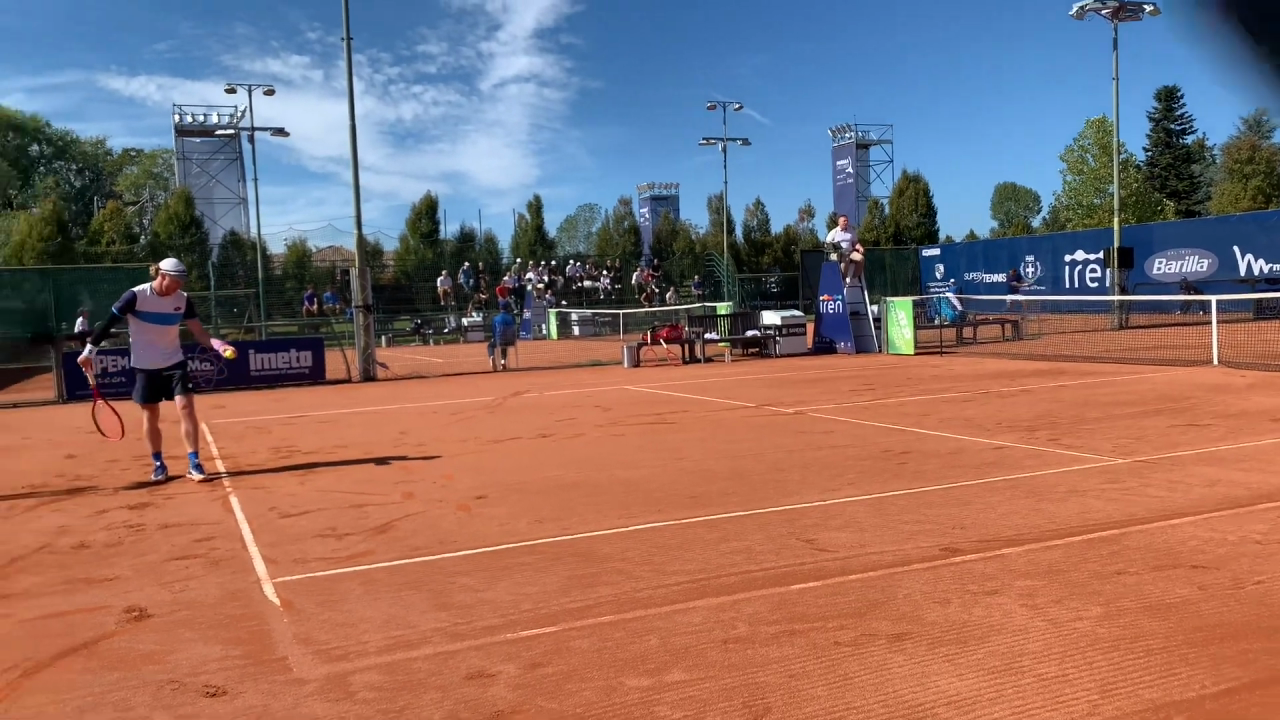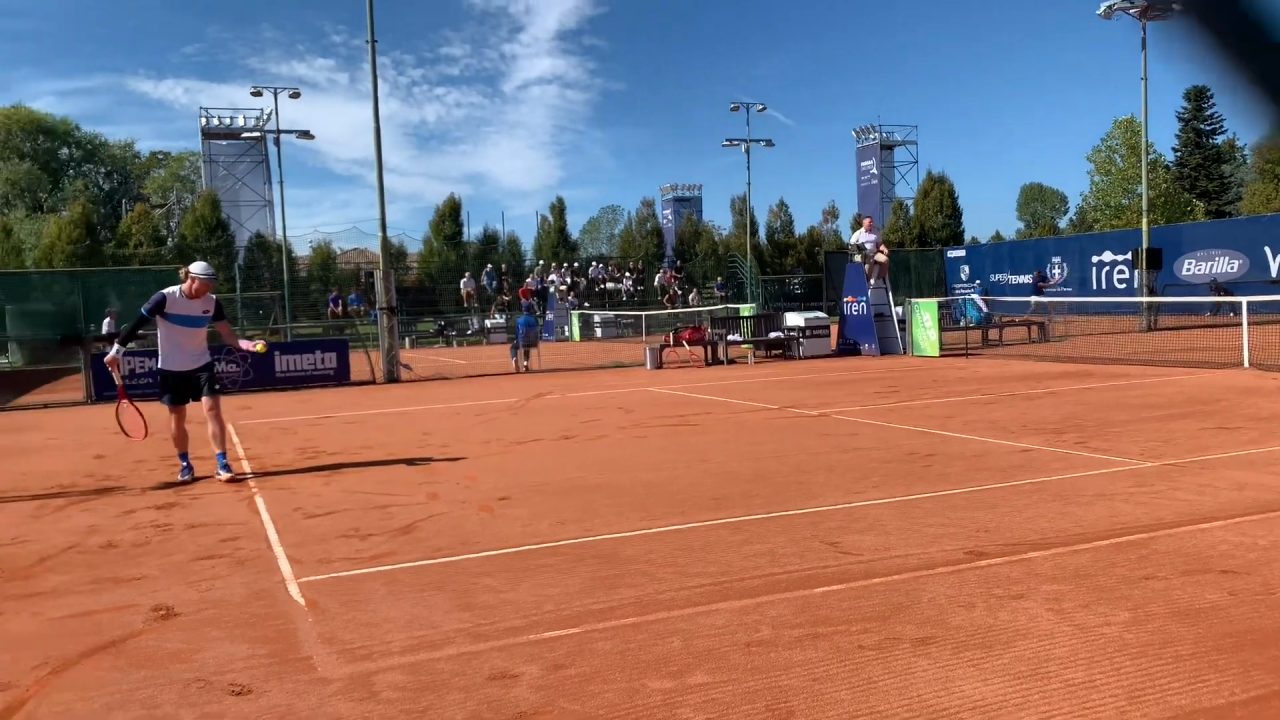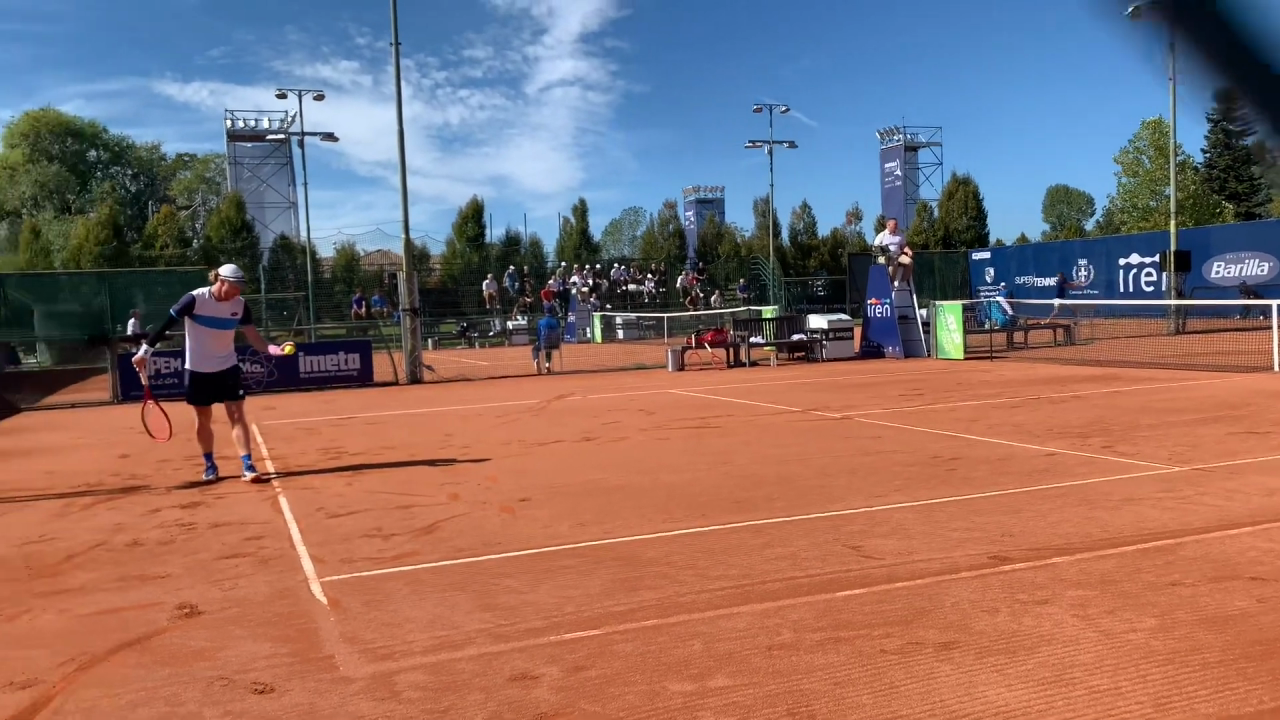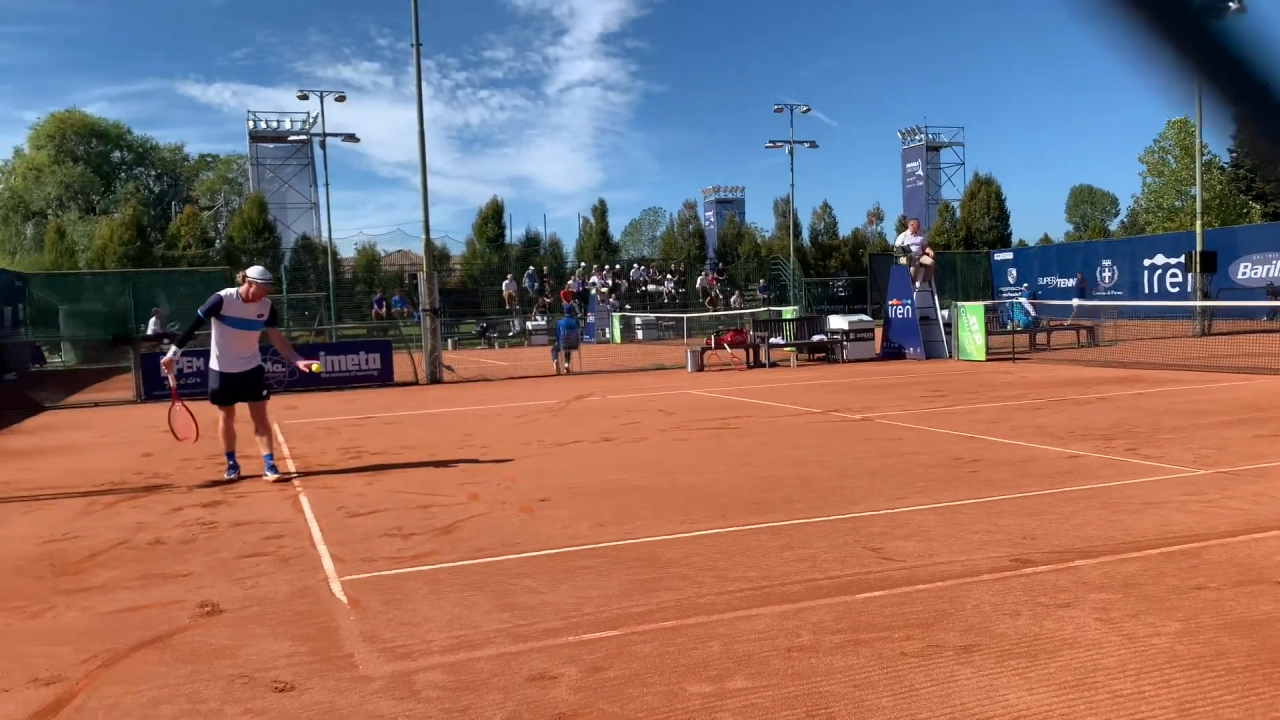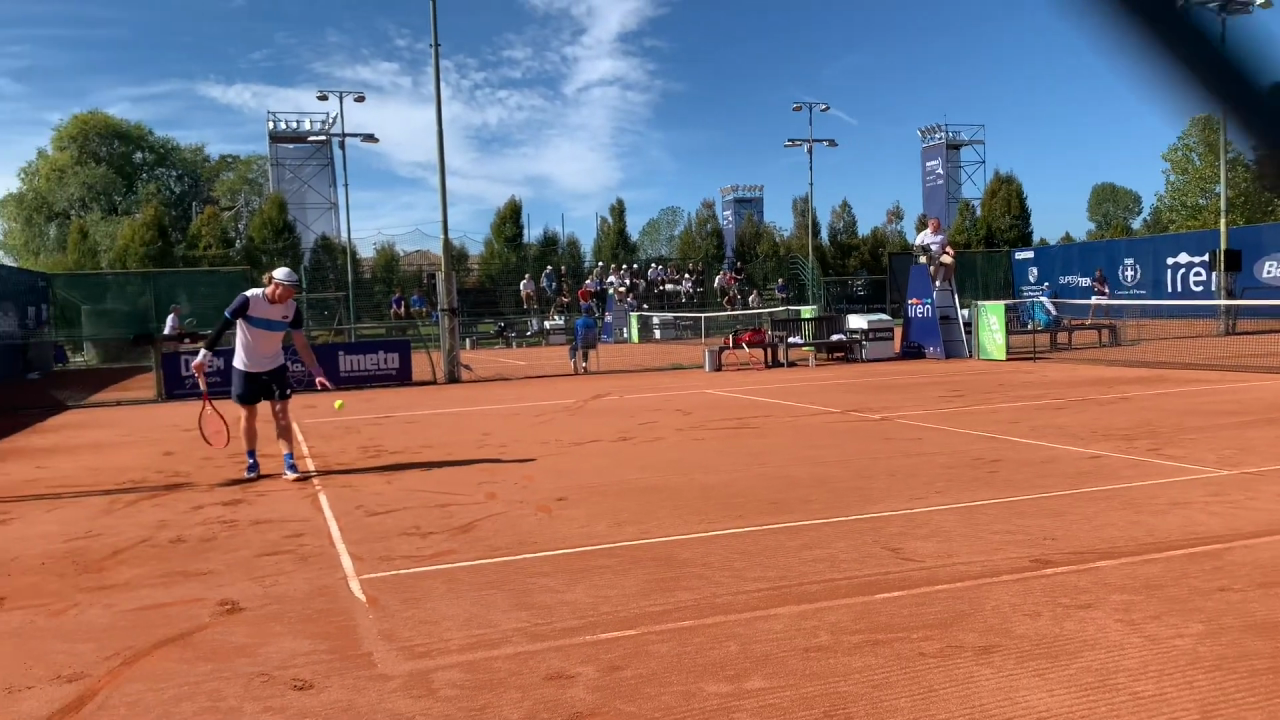
dt=0.1s
person 1, frame 1
left shoulder: (182, 299)
right shoulder: (135, 296)
left elbow: (198, 331)
right elbow: (108, 323)
left wrist: (218, 344)
right wrist: (89, 352)
left hip: (174, 363)
right hip: (144, 367)
left knee: (186, 409)
right knee: (150, 416)
left ankle: (194, 464)
right ankle: (158, 464)
person 1, frame 2
left shoulder: (211, 302)
right shoulder: (165, 298)
left elbow: (227, 333)
right elbow: (137, 324)
left wrist: (247, 344)
right wrist: (116, 351)
left hip: (201, 365)
right hip: (171, 369)
left knee: (212, 411)
right knee: (177, 417)
left ankle: (222, 464)
right ankle: (185, 465)
person 1, frame 3
left shoulder: (240, 305)
right shoulder: (194, 299)
left elbow: (253, 336)
right elbow: (166, 325)
left wrist: (273, 349)
right wrist: (144, 352)
left hip: (227, 368)
right hip: (197, 370)
left knee: (237, 415)
right knee: (203, 418)
left ankle: (247, 465)
right ankle: (210, 464)
person 1, frame 4
left shoulder: (266, 307)
right shoulder: (222, 300)
left elbow: (277, 340)
right elbow: (194, 326)
left wrist: (297, 360)
right wrist: (173, 353)
left hip: (252, 368)
right hip: (222, 370)
left knee: (260, 415)
right knee: (226, 417)
left ankle: (269, 465)
right ankle: (232, 463)
person 1, frame 5
left shoulder: (292, 308)
right shoulder: (247, 300)
left elbow: (301, 344)
right elbow: (222, 328)
left wrist: (316, 372)
right wrist: (203, 357)
left hip: (275, 367)
right hip: (245, 368)
left knee: (282, 414)
right knee: (248, 416)
left ankle: (289, 464)
right ankle: (252, 462)
